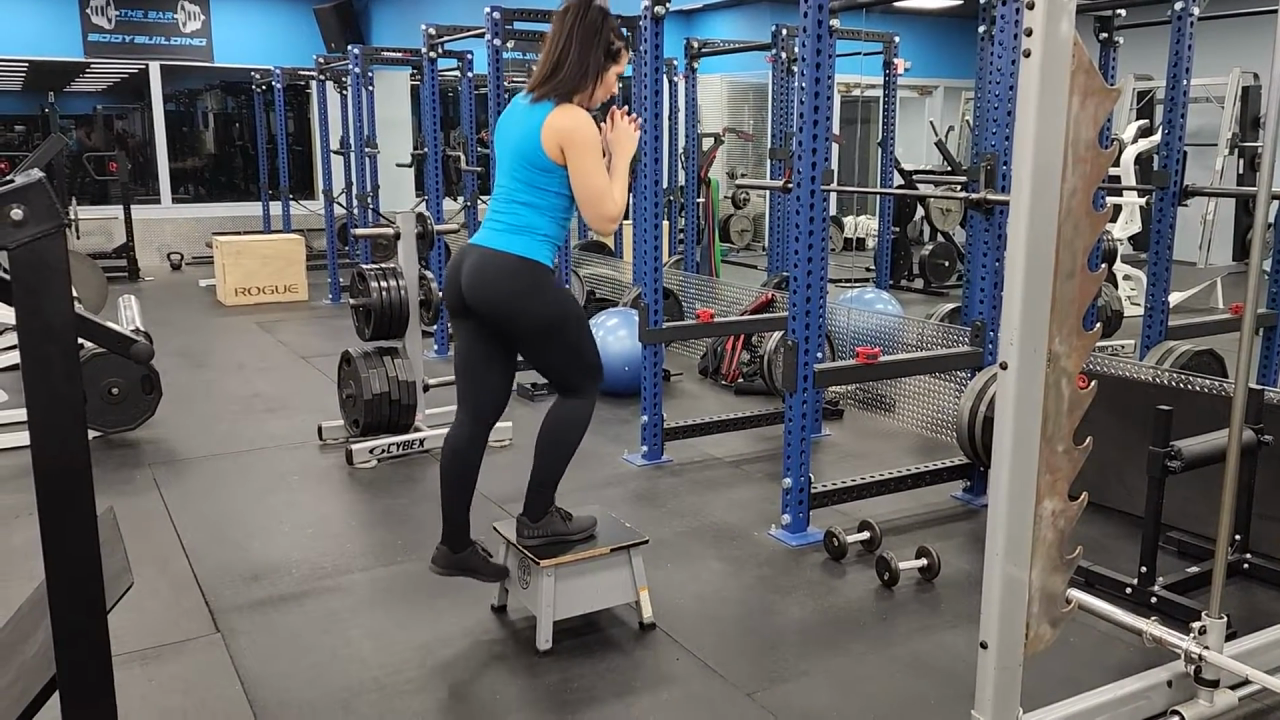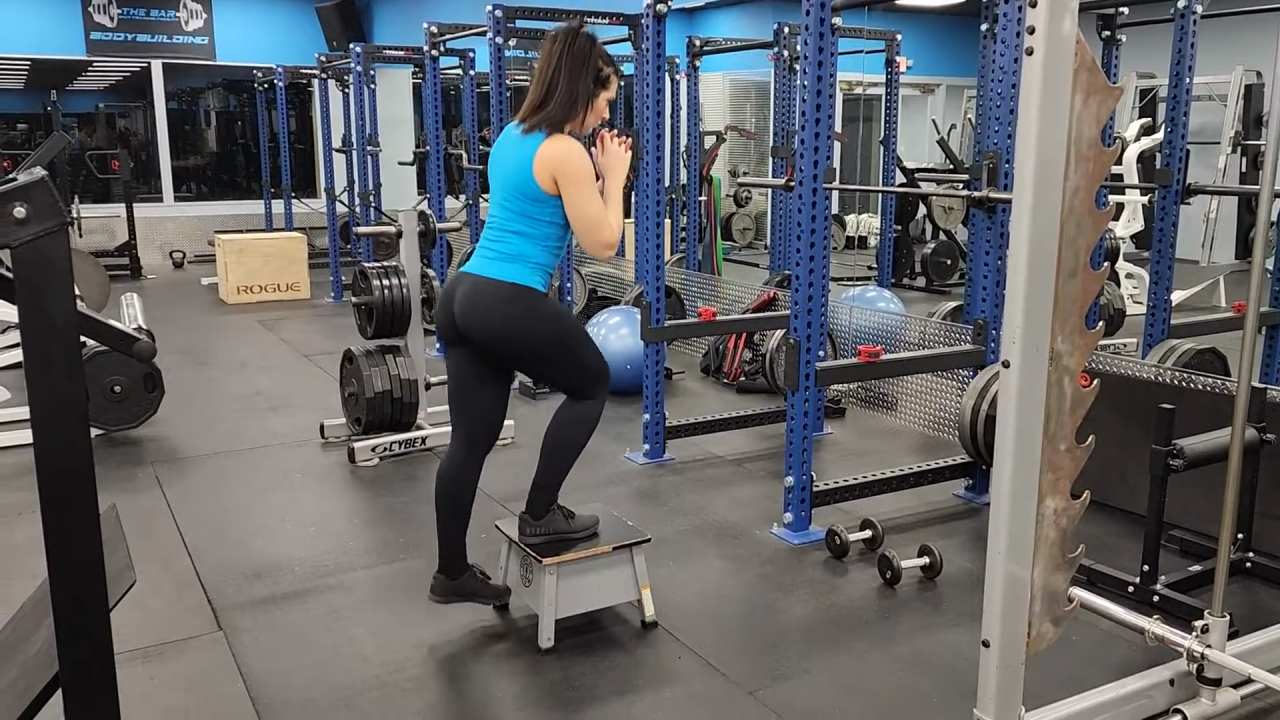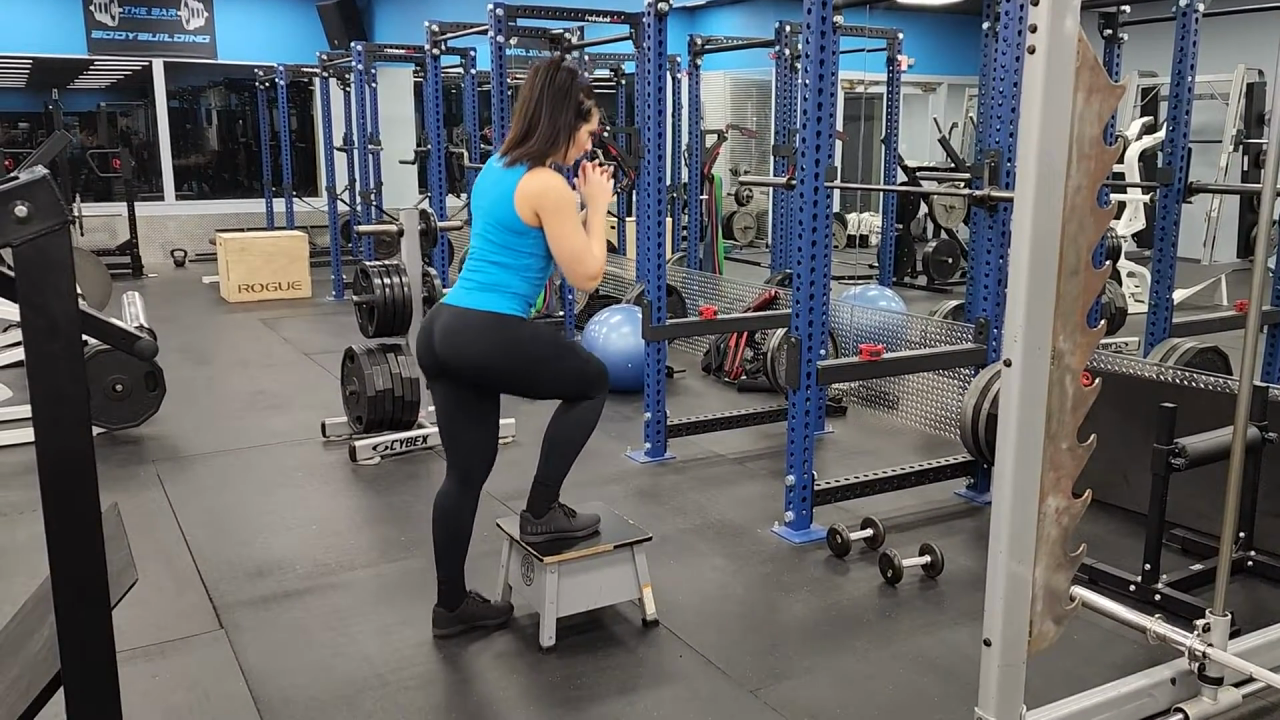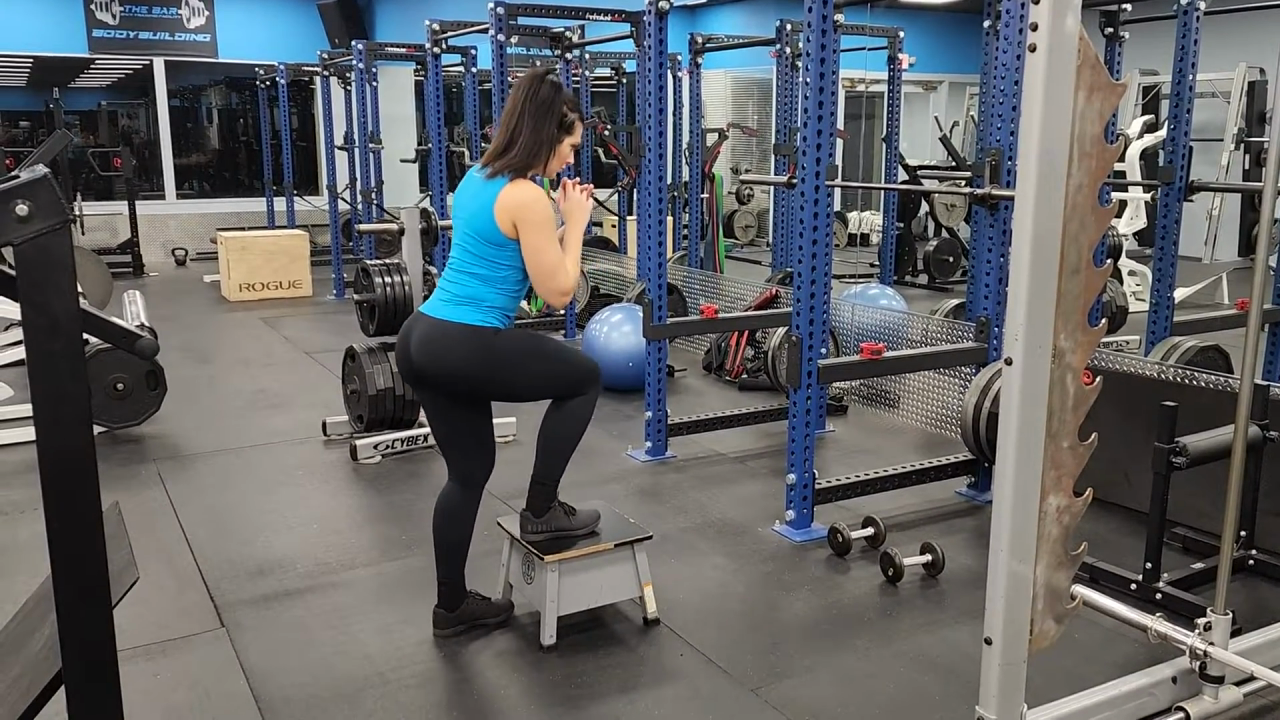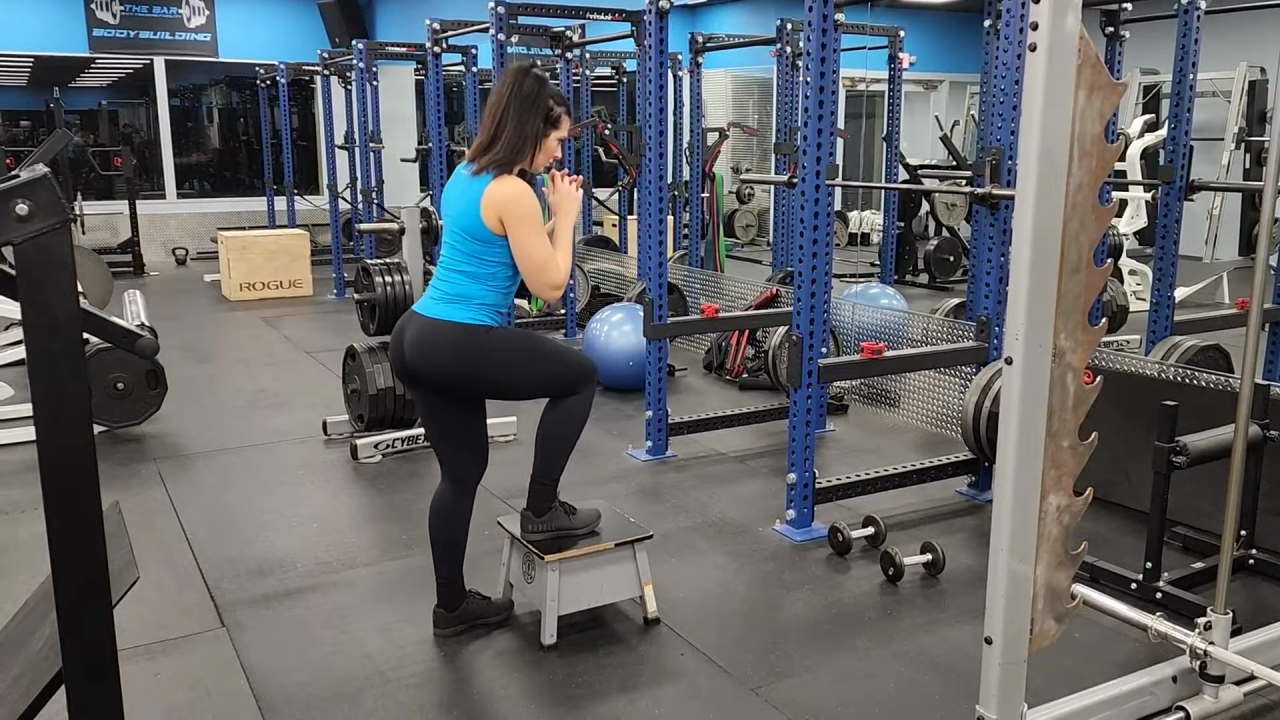
dt=0.2s
person 1, frame 1
left shoulder: (518, 109)
right shoulder: (572, 122)
right elbow: (604, 219)
left wrist: (602, 151)
right wrist: (621, 155)
left hip: (469, 271)
right hip: (517, 279)
left knee: (476, 414)
right knee: (580, 386)
left ankle: (454, 545)
right ankle: (538, 519)
person 1, frame 2
left shoulder: (512, 137)
right shoulder: (564, 151)
right elbow: (601, 245)
left wrist: (597, 174)
right wrist: (614, 178)
left hip: (461, 299)
right hip: (510, 306)
left knee: (470, 441)
right knee: (590, 387)
left ankle: (451, 573)
right ankle: (540, 515)
person 1, frame 3
left shoulder: (496, 168)
right shoulder: (546, 184)
right elbow: (586, 275)
left wrist: (580, 204)
right wrist: (597, 207)
left hip: (442, 331)
right hip: (490, 336)
left knee: (466, 469)
right knee: (590, 384)
left ankle: (451, 604)
right ankle: (541, 514)
person 1, frame 4
left shoulder: (477, 178)
right shoulder: (525, 197)
right elbow: (558, 292)
left wrist: (562, 223)
right wrist: (576, 224)
left hip: (422, 341)
right hip: (466, 347)
left knee: (468, 473)
right knee: (583, 378)
left ankle: (452, 605)
right ankle: (541, 510)
person 1, frame 5
left shoulder: (465, 175)
right shoulder: (512, 193)
right elbow: (549, 286)
left wrist: (553, 218)
right wrist: (565, 218)
left hip: (416, 339)
right hip: (458, 346)
left knee: (461, 473)
right knee: (579, 376)
left ankle: (451, 605)
right ankle: (542, 509)
